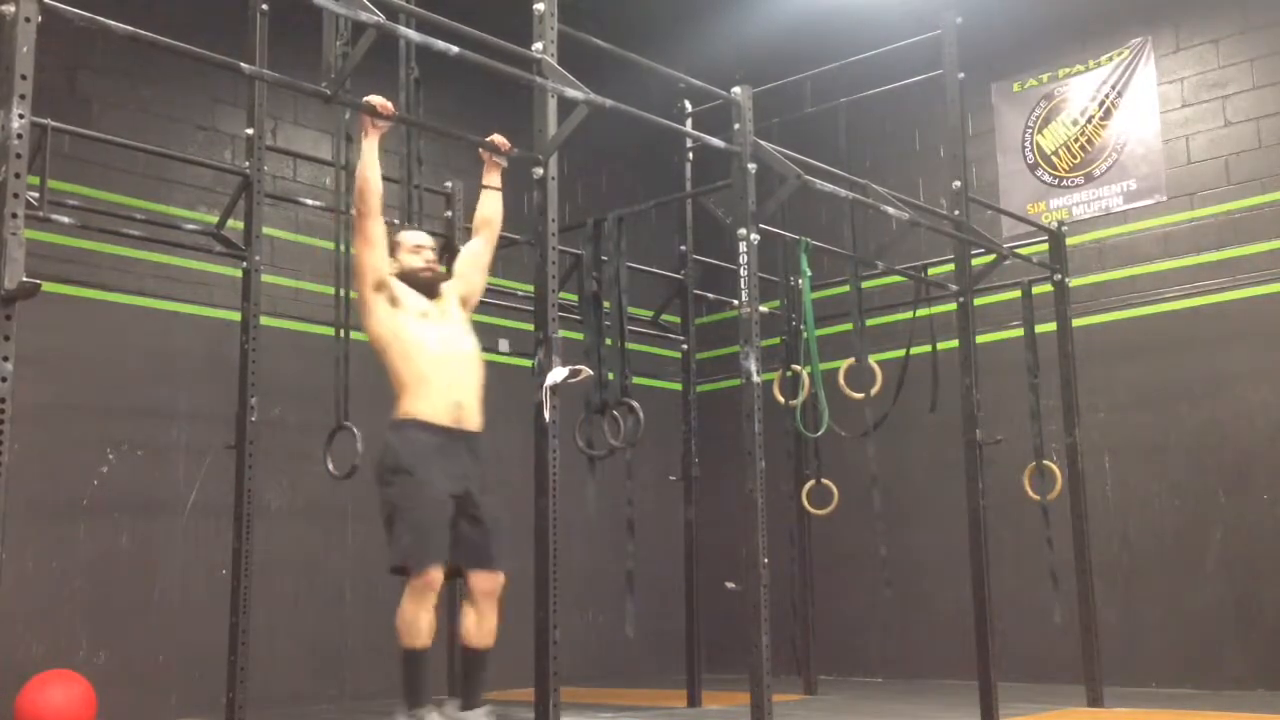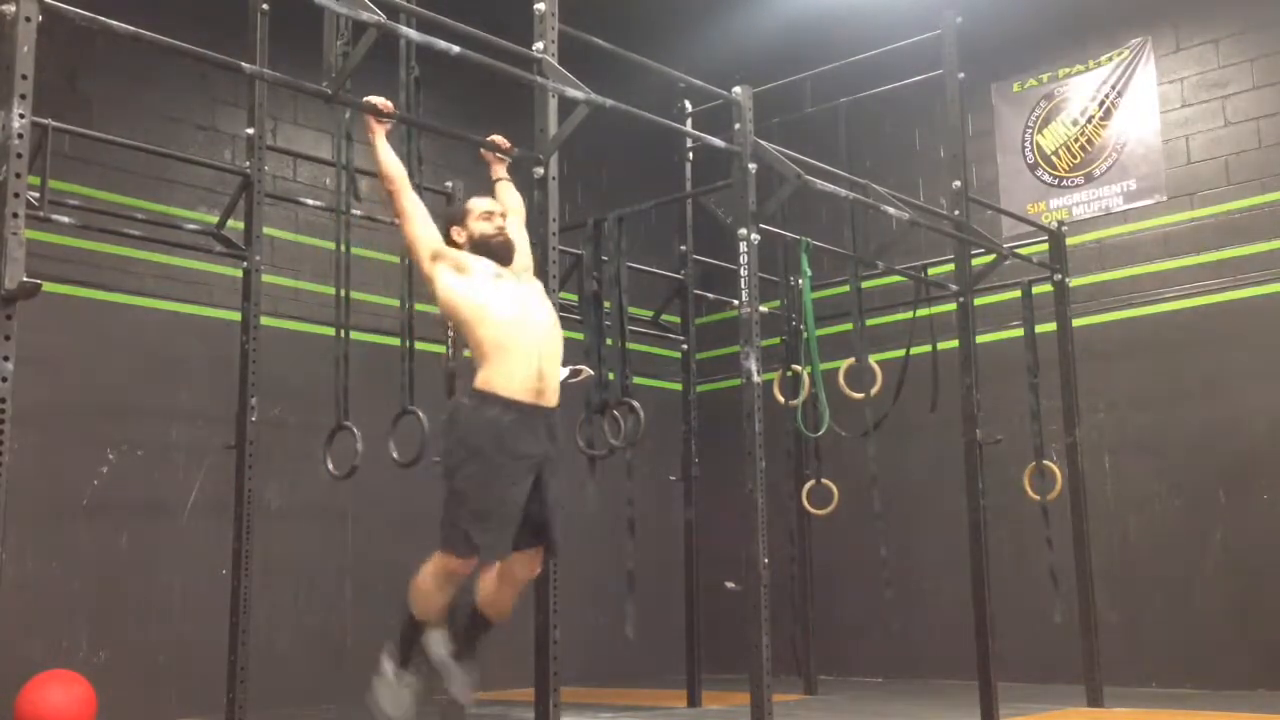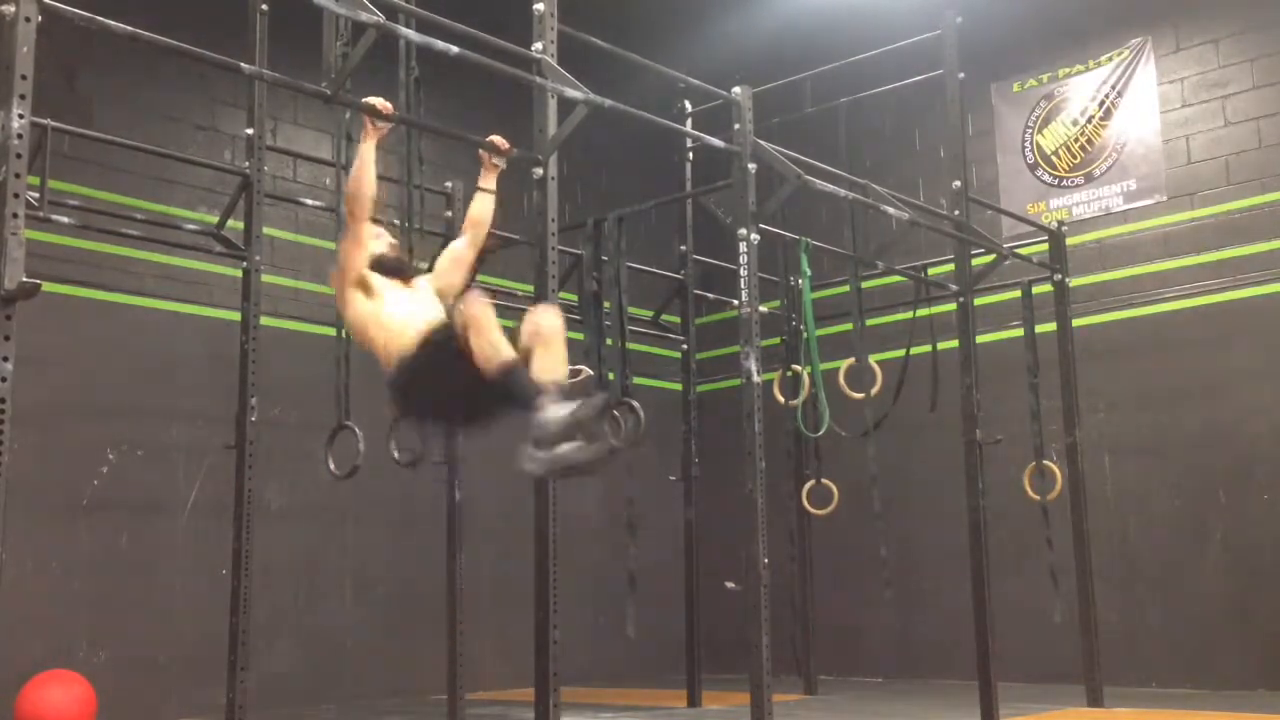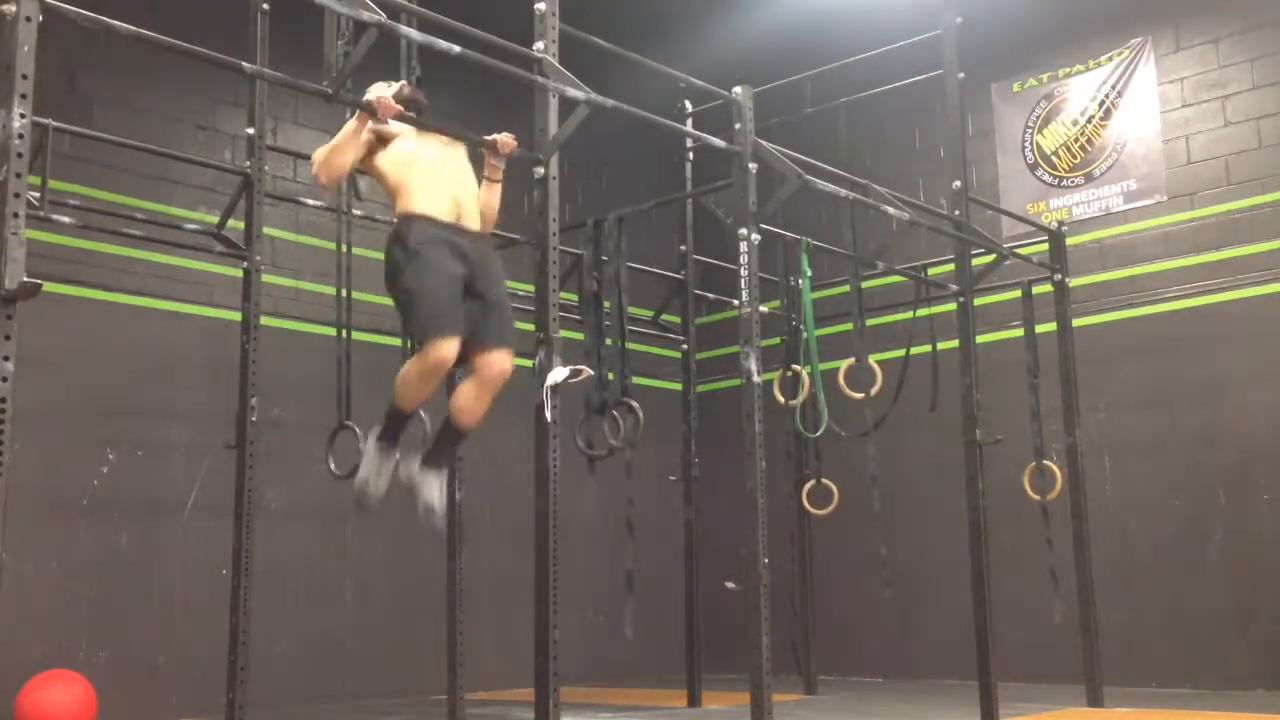
dt=0.4s
person 1, frame 1
left shoulder: (457, 301)
right shoulder: (386, 298)
left elbow: (486, 233)
right elbow: (368, 216)
left wrist: (492, 173)
right wrist: (371, 139)
left hip: (469, 451)
right hip: (419, 447)
left knee: (488, 582)
right knee: (425, 576)
person 1, frame 2
left shoulder: (521, 271)
right shoulder: (446, 263)
left elbow: (518, 212)
right elbow: (403, 193)
left wrist: (498, 168)
right wrist: (378, 136)
left hip: (541, 425)
right hip: (491, 418)
left knee: (522, 563)
right knee: (459, 557)
left ankle: (453, 647)
right ankle: (401, 660)
person 1, frame 3
left shoulder: (426, 284)
right shoulder: (357, 286)
left elbow: (474, 234)
right elbow: (357, 210)
left wrist: (489, 174)
right wrist: (371, 136)
left hip: (469, 384)
right hip: (418, 381)
left knee: (545, 320)
right knee: (473, 304)
left ankle: (548, 440)
right ankle: (547, 412)
person 1, frame 4
left shoulder: (453, 148)
right shoulder: (379, 133)
left elbow: (486, 217)
right elbow: (325, 171)
left wrist: (496, 165)
right wrist: (367, 114)
left hip: (474, 251)
right hip: (423, 241)
left knee: (494, 366)
right knee: (439, 353)
left ankle: (432, 467)
right ankle: (385, 440)
